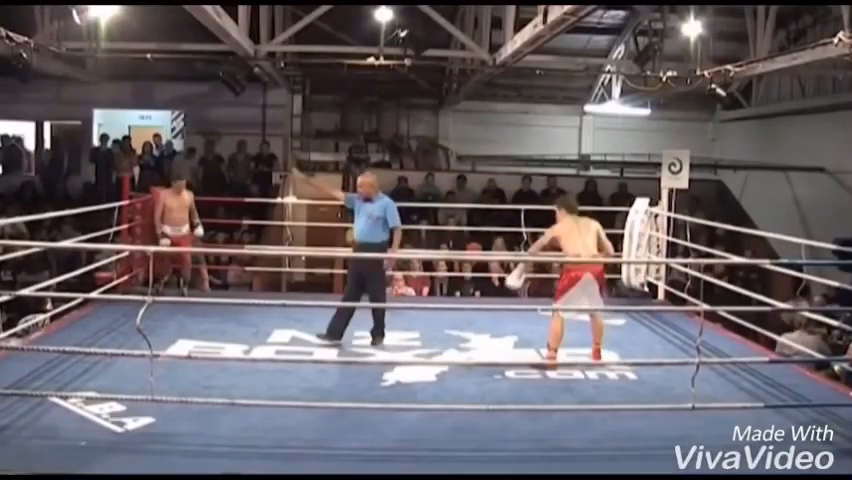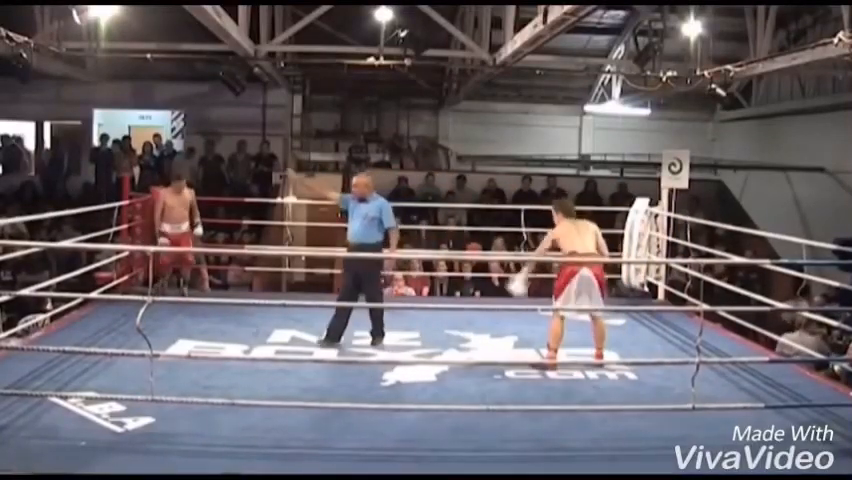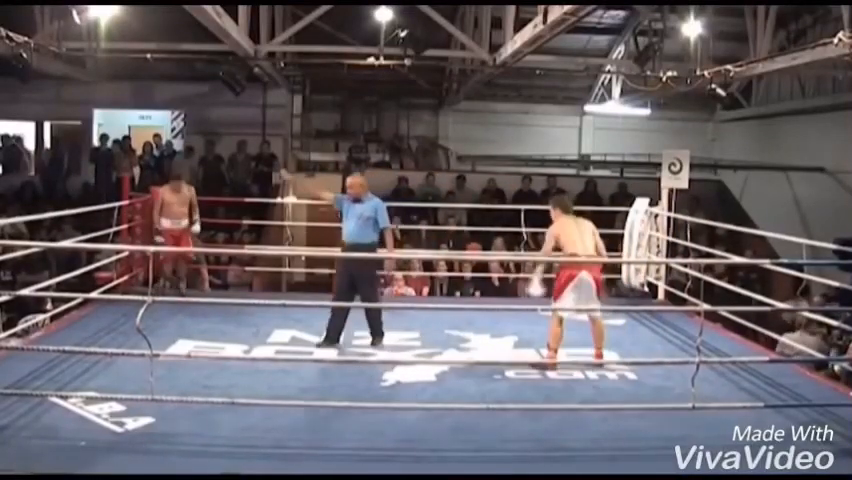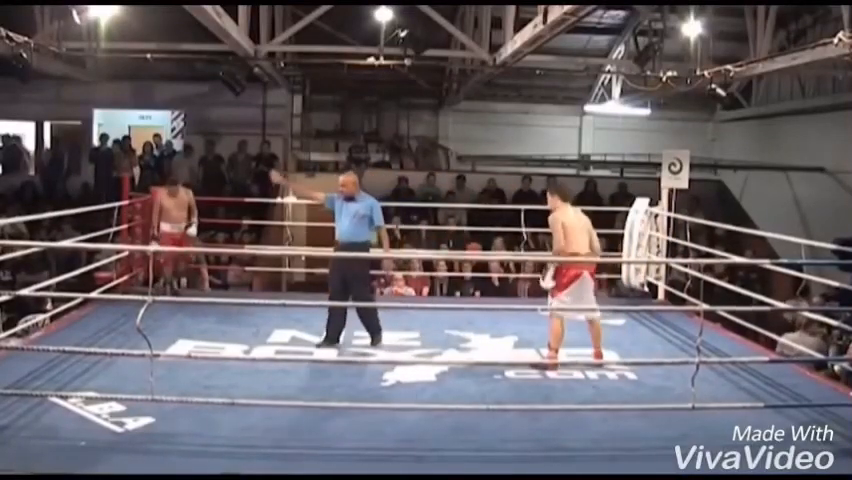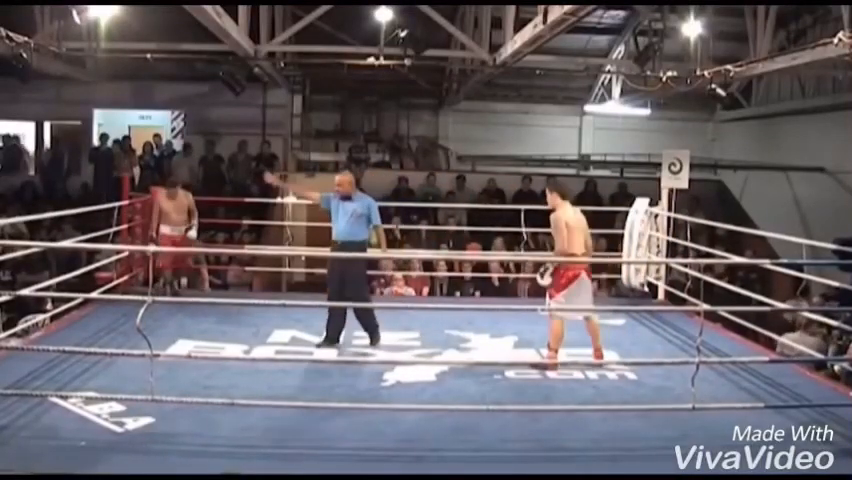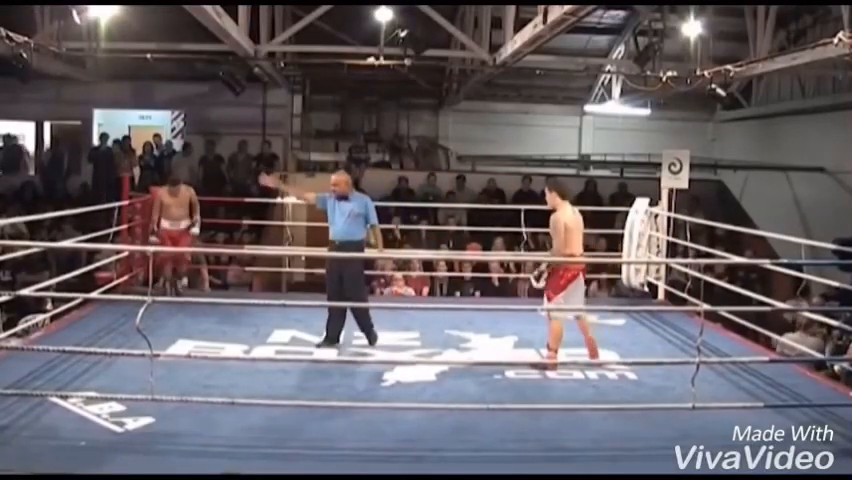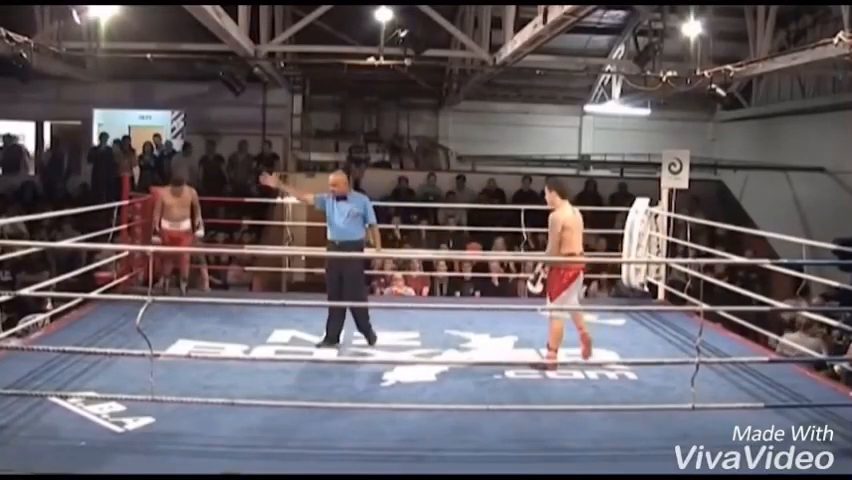
dt=0.1s
person 1, frame 1
left shoulder: (558, 227)
right shoulder: (593, 224)
left elbow: (536, 247)
right elbow: (610, 251)
left wrist: (519, 268)
left hip: (574, 269)
right hip: (595, 266)
left knee: (558, 313)
right knee: (595, 311)
left ankle: (551, 357)
right ankle: (597, 352)
person 1, frame 2
left shoulder: (557, 230)
right shoulder: (591, 226)
left elbow: (539, 252)
right elbow: (605, 254)
left wrist: (523, 274)
left hip: (573, 266)
right hip: (595, 266)
left knee: (558, 313)
right knee: (596, 313)
left ankle: (551, 358)
right ankle: (599, 355)
person 1, frame 3
left shoulder: (556, 227)
right shoulder: (589, 225)
left elbow: (546, 251)
right elbow: (602, 253)
left wrist: (537, 275)
left hip: (572, 268)
right hip: (593, 267)
left knee: (557, 314)
right knee: (594, 314)
left ankle: (551, 358)
right ankle: (599, 355)
person 1, frame 4
left shoulder: (556, 216)
right shoulder: (582, 216)
left elbow: (560, 247)
right elbow: (596, 248)
left wrist: (551, 267)
left hip: (570, 267)
right hip: (587, 265)
left knee: (557, 313)
right knee: (592, 313)
left ankle: (552, 358)
right ankle: (598, 355)
person 1, frame 5
left shoulder: (557, 216)
right shoulder: (579, 214)
left elbow: (561, 248)
right elbow: (589, 247)
left wrist: (549, 266)
left hip: (566, 267)
right hip: (582, 265)
left knee: (556, 312)
right knee: (586, 311)
left ankle: (552, 358)
right ankle: (598, 353)
person 1, frame 6
left shoulder: (557, 217)
right shoulder: (576, 213)
left elbow: (558, 250)
left wrist: (544, 266)
left hip: (564, 267)
right hip: (578, 265)
left knee: (554, 313)
right knee: (577, 309)
left ankle: (551, 358)
right ankle: (592, 349)
person 1, frame 7
left shoulder: (556, 216)
right shoulder: (576, 212)
left elbow: (553, 249)
left wrist: (540, 268)
left hip: (563, 266)
right hip: (577, 263)
left knee: (555, 313)
right knee: (571, 304)
left ankle: (551, 358)
right ankle: (585, 338)
person 2, frame 1
left shoulder: (387, 204)
right shoulder: (357, 200)
left elbow: (397, 230)
right elbow: (334, 193)
left wrist: (392, 253)
right wrist: (306, 179)
left hip: (376, 252)
right hip: (359, 251)
left knee: (376, 296)
right knee: (350, 294)
left ankle: (378, 334)
right ankle: (334, 332)
person 2, frame 2
left shoulder: (381, 204)
right shoulder: (352, 200)
left elbow: (393, 230)
right elbow: (327, 193)
left wrist: (391, 254)
right wrist: (300, 180)
left hip: (370, 252)
right hip: (353, 252)
left knee: (373, 296)
right knee: (345, 295)
left ankle: (378, 334)
right ankle: (333, 336)
person 2, frame 3
left shoulder: (376, 205)
right shoulder: (345, 201)
left elbow: (387, 230)
right elbow: (322, 194)
left hip: (366, 252)
right hip: (347, 252)
left knee: (369, 297)
right knee: (340, 296)
left ankle: (377, 334)
right ankle: (332, 337)
person 2, frame 4
left shoulder: (370, 203)
right shoulder: (334, 199)
left elbow: (381, 229)
right elbow: (309, 194)
left wrist: (386, 253)
right wrist: (285, 182)
left hip: (357, 252)
right hip: (340, 251)
left knee: (362, 296)
right knee: (336, 296)
left ankle: (375, 332)
right ankle: (332, 337)
person 2, frame 5
left shoulder: (367, 202)
right shoulder: (333, 199)
left elbow: (378, 228)
right elbow: (308, 194)
left wrist: (383, 252)
right wrist: (280, 183)
left hip: (356, 251)
right hip: (337, 250)
left knee: (358, 294)
right knee: (335, 296)
left ankle: (373, 331)
right ankle: (332, 336)
person 2, frame 6
left shoulder: (364, 201)
right shoulder: (329, 199)
left elbow: (374, 227)
right elbow: (304, 195)
left wrist: (380, 251)
right wrist: (277, 185)
left hip: (354, 251)
right hip: (335, 250)
left knee: (355, 294)
right knee: (334, 295)
left ankle: (369, 330)
right ankle: (332, 336)
person 2, frame 7
left shoulder: (362, 201)
right shoulder: (327, 200)
left elbow: (372, 226)
right elbow: (303, 196)
left wrist: (378, 251)
right wrist: (279, 185)
left hip: (354, 251)
right hip: (334, 250)
left knee: (356, 294)
right knee: (334, 296)
left ankle: (367, 331)
right ankle: (332, 337)
person 3, frame 1
left shoulder: (189, 195)
right shoulder: (163, 196)
left elbow: (193, 212)
right elbow: (157, 216)
left wrist: (197, 222)
right wrist: (160, 232)
left hip: (184, 233)
right hip: (168, 232)
left knee: (186, 261)
left ankle: (184, 286)
right ankle: (162, 281)
person 3, frame 2
left shoulder: (190, 193)
right shoulder: (163, 194)
left elbow: (194, 209)
right elbow: (157, 214)
left wrist: (197, 221)
right wrist: (159, 231)
left hip: (184, 230)
right hip: (167, 230)
left knee: (187, 260)
right knee: (166, 261)
left ankle: (184, 286)
right ankle: (165, 281)
person 3, frame 3
left shoulder: (190, 190)
right shoulder: (162, 191)
left elbow: (195, 206)
right elbow: (156, 210)
left wrist: (196, 219)
right wrist: (157, 227)
left hip: (184, 227)
right hip: (167, 226)
left knee: (184, 256)
right knee: (168, 256)
left ankle: (181, 282)
person 3, frame 4
left shoulder: (188, 194)
right shoulder: (160, 196)
left elbow: (193, 209)
right elbow: (155, 215)
left wrist: (193, 222)
right wrist: (155, 233)
left hip: (183, 230)
right hip: (166, 230)
right knee: (167, 259)
left ankle: (175, 280)
right ankle: (168, 287)
person 3, frame 5
left shoulder: (187, 197)
right shoulder: (159, 198)
left elbow: (194, 212)
right elbow: (155, 217)
left wrist: (193, 224)
left hip: (183, 233)
right hip: (166, 233)
left knee: (183, 261)
right knee: (166, 263)
left ankle: (175, 281)
right ankle: (168, 287)
person 3, frame 6
left shoulder: (189, 191)
right shoulder: (160, 193)
left elbow: (196, 205)
right elbow: (156, 210)
left wrist: (196, 220)
right wrist: (154, 228)
left hip: (184, 228)
right hip: (166, 227)
left knee: (183, 257)
right knee: (167, 258)
left ankle: (179, 282)
right ankle: (168, 286)
person 3, frame 7
left shoulder: (191, 192)
right shoulder: (163, 193)
left elbow: (196, 207)
right elbow: (157, 211)
left wrist: (198, 222)
right wrist: (155, 228)
left hip: (185, 227)
right hip: (167, 227)
left knee: (184, 257)
right knee: (168, 257)
left ankle: (183, 285)
right ankle: (165, 283)
